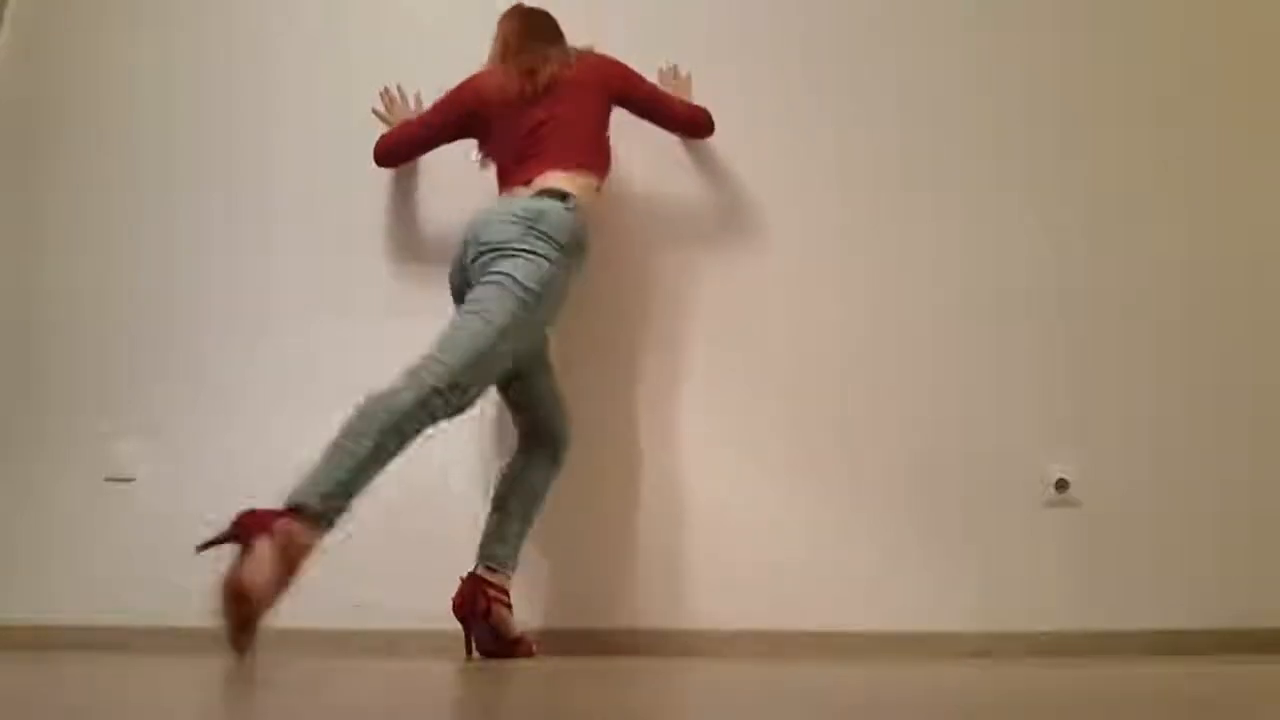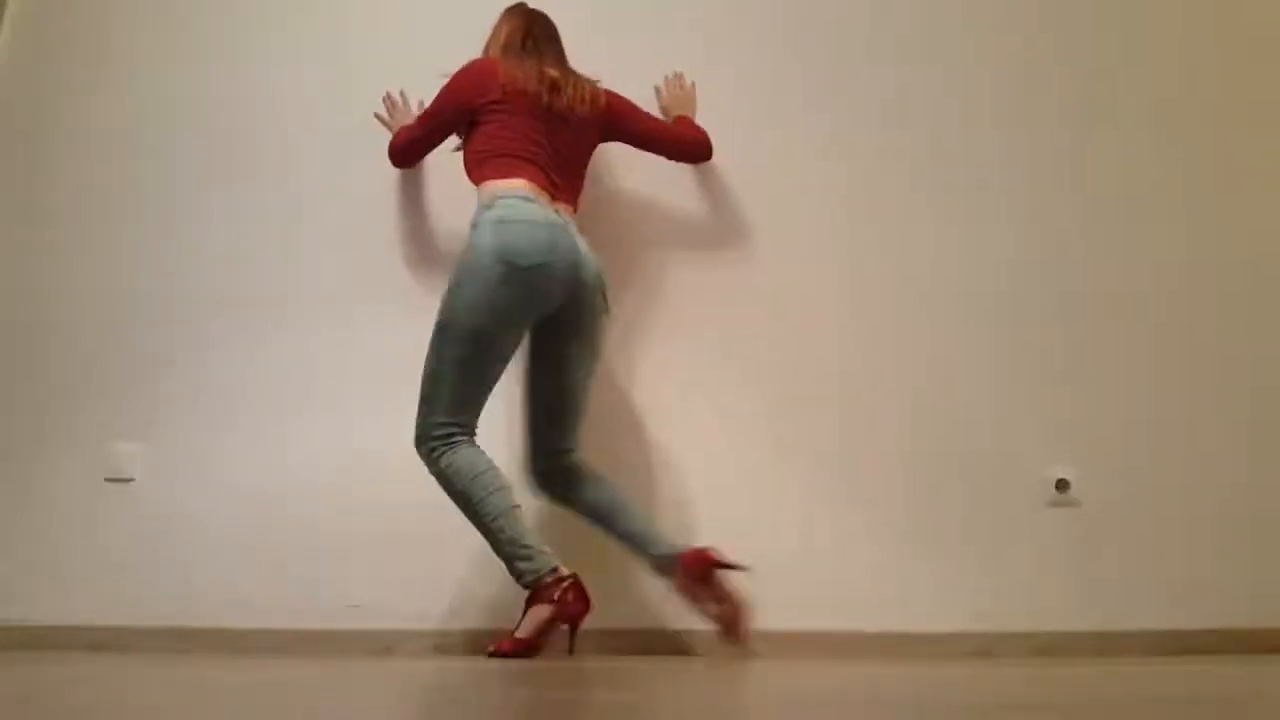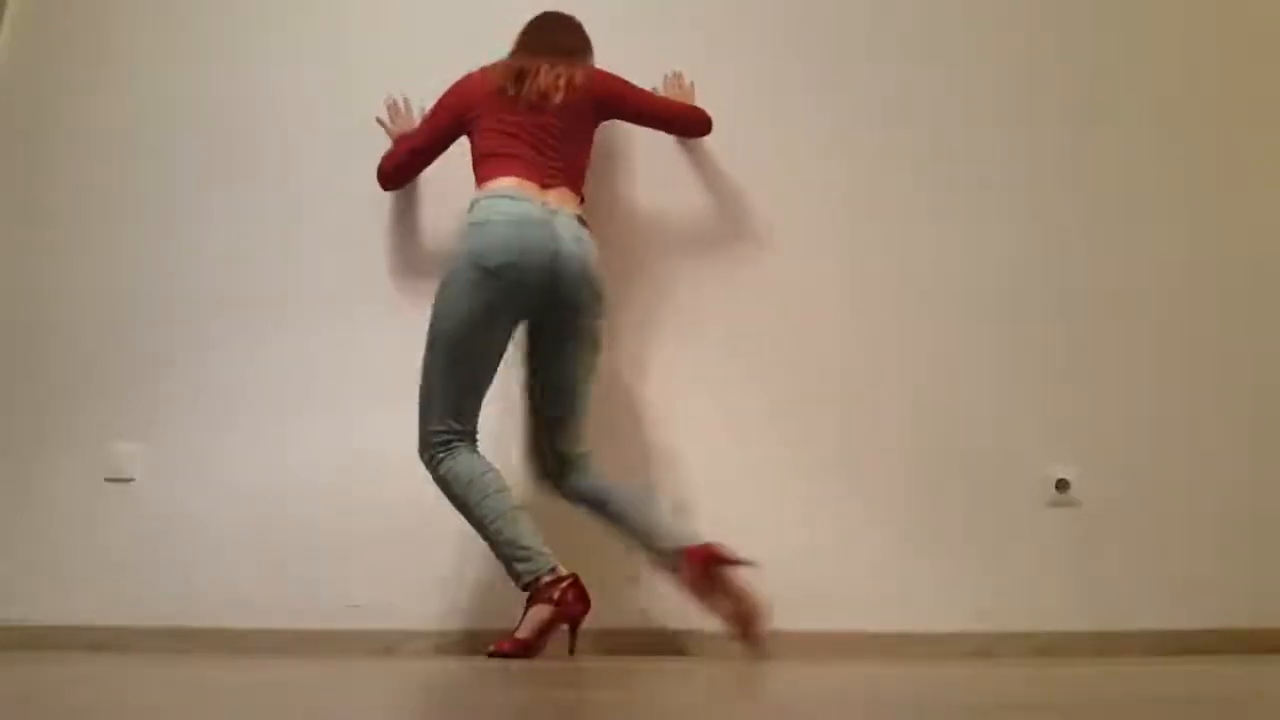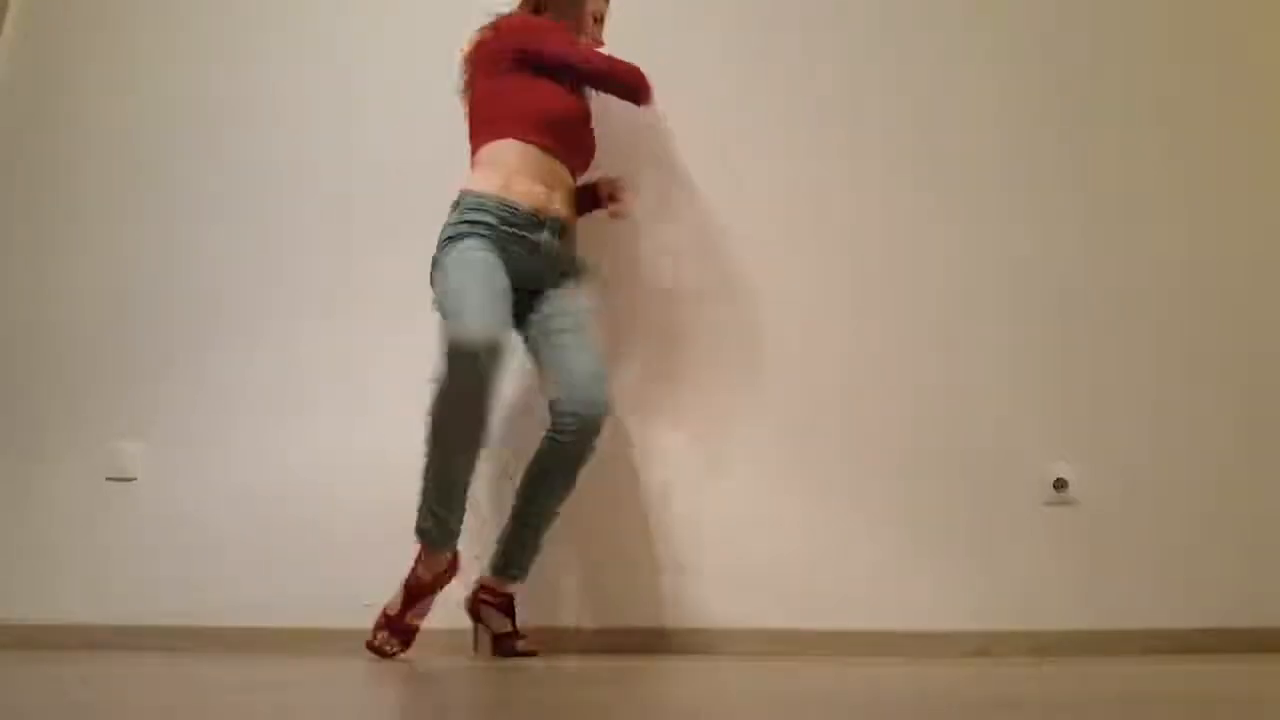
dt=0.7s
person 1, frame 1
left shoulder: (483, 88)
right shoulder: (595, 68)
left elbow: (388, 151)
right elbow: (698, 123)
left wrist: (406, 124)
right wrist: (672, 97)
left hip: (489, 236)
right hip: (536, 235)
left knee: (546, 434)
right knee: (435, 385)
left ankle: (485, 592)
right ankle: (291, 525)
person 1, frame 2
left shoulder: (478, 76)
right shoulder: (592, 99)
left elbow: (405, 152)
right elbow: (697, 148)
left wrist: (402, 123)
right wrist: (680, 113)
left hip: (511, 242)
right hip: (577, 264)
left knee: (444, 436)
right knee: (557, 465)
left ankle: (550, 584)
right ankle: (686, 565)
person 1, frame 3
left shoulder: (476, 86)
right shoulder: (583, 84)
left elbow: (394, 172)
right elbow: (696, 122)
left wrist: (412, 133)
right wrist: (675, 100)
left hip: (496, 237)
right hip: (573, 253)
left knee: (446, 439)
right knee: (559, 460)
left ankle: (550, 582)
right ankle: (697, 560)
person 1, frame 4
left shoulder: (564, 90)
right elbow: (630, 80)
left wrist: (592, 194)
left hip: (552, 262)
right hip: (481, 234)
left knee: (582, 410)
right knee: (472, 347)
left ankle: (500, 587)
right ankle: (433, 558)
